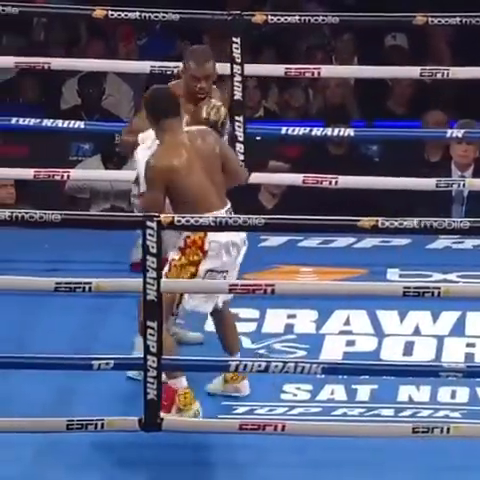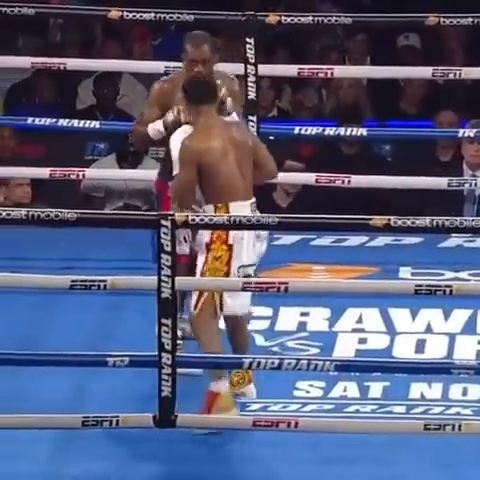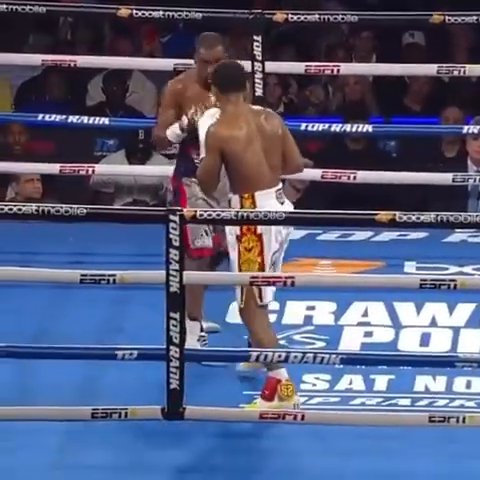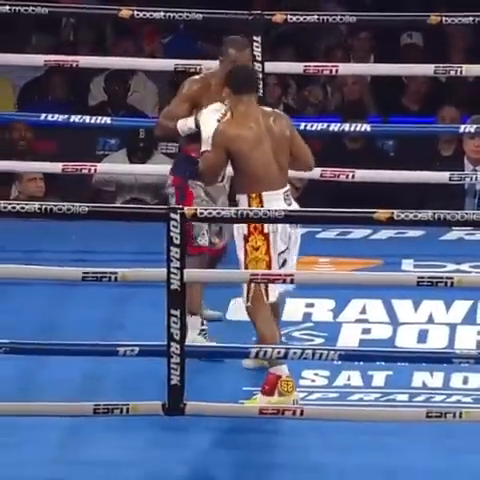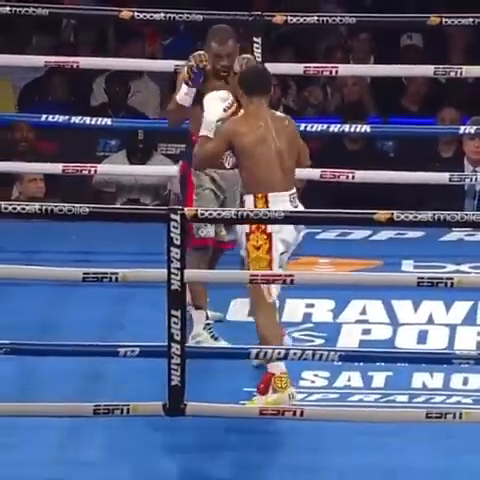
dt=0.4s
person 1, frame 1
left shoulder: (159, 162)
right shoulder: (207, 134)
right elbow: (240, 175)
left wrist: (149, 190)
left hip: (204, 240)
right hip: (232, 230)
right knee: (219, 302)
left ankle: (180, 396)
right ankle: (235, 376)
person 1, frame 2
left shoulder: (192, 144)
right shoulder: (240, 128)
left elbow: (183, 202)
right elbow: (270, 171)
left wrist: (183, 171)
left hip: (226, 229)
left knee: (202, 315)
right knee: (233, 302)
left ankle: (220, 396)
right ankle: (242, 377)
person 1, frame 3
left shoulder: (218, 131)
right shoulder: (270, 117)
left elbow: (207, 185)
right elbow: (296, 164)
left wrist: (206, 150)
left hip: (252, 216)
right hip: (278, 206)
left knee: (250, 307)
right knee: (256, 295)
left ankle: (282, 385)
right ankle: (262, 349)
person 1, frame 4
left shoulder: (227, 130)
right shoulder: (279, 119)
left elbow: (208, 177)
right elbow: (306, 162)
left wrist: (207, 139)
right hip: (285, 206)
left knee: (257, 301)
right knee: (270, 289)
left ankle: (281, 381)
right ankle: (268, 348)
person 1, frame 5
left shoulder: (235, 126)
right shoulder: (285, 122)
left elbow: (200, 161)
right elbow: (303, 160)
left wrist: (209, 122)
left hip: (265, 214)
right hip: (288, 208)
left knee: (262, 297)
right knee: (264, 288)
left ankle: (277, 380)
right ankle: (273, 342)
person 2, frame 1
left shoulder: (214, 98)
right elbow: (126, 141)
left wrist: (220, 126)
right wrist: (159, 133)
left ankle: (169, 323)
right ankle: (145, 339)
person 2, frame 2
left shoulder: (228, 84)
right shoulder: (166, 88)
right elbow: (138, 136)
left wrist: (226, 108)
right wrist: (167, 122)
right hip: (177, 179)
right knee: (179, 260)
left ankle: (179, 316)
person 2, frame 3
right shoulder: (177, 87)
right elbow: (158, 140)
right wrist: (185, 123)
right hip: (191, 178)
left knee: (217, 253)
right knee: (199, 254)
left ankle: (190, 315)
right ankle: (191, 333)
person 2, frame 4
right shoulder: (197, 87)
right elbow: (162, 127)
right wrist: (197, 121)
right hip: (189, 176)
left knee: (216, 248)
right knee: (198, 250)
left ankle: (191, 303)
right ankle: (194, 331)
person 2, frame 5
left shoulder: (244, 72)
right shoulder: (192, 71)
right elbow: (173, 119)
right wrist: (192, 81)
left hip: (231, 162)
left knee: (221, 241)
right knee: (202, 242)
left ankle: (192, 299)
right ankle: (200, 328)
